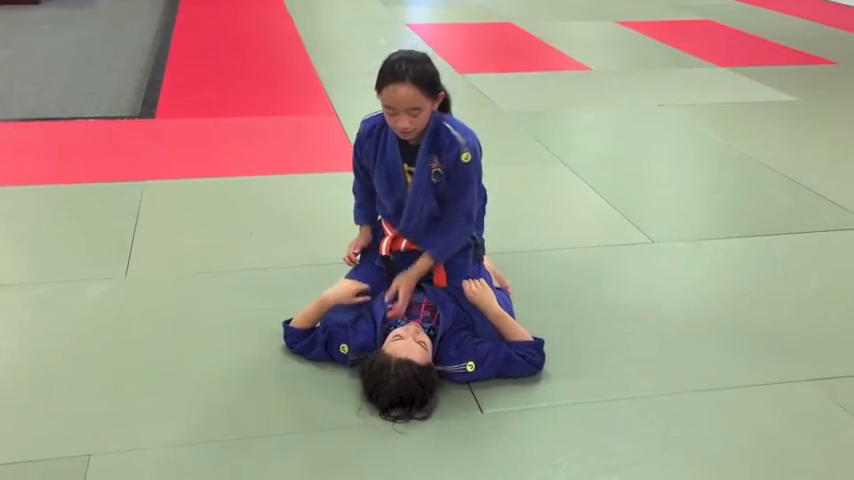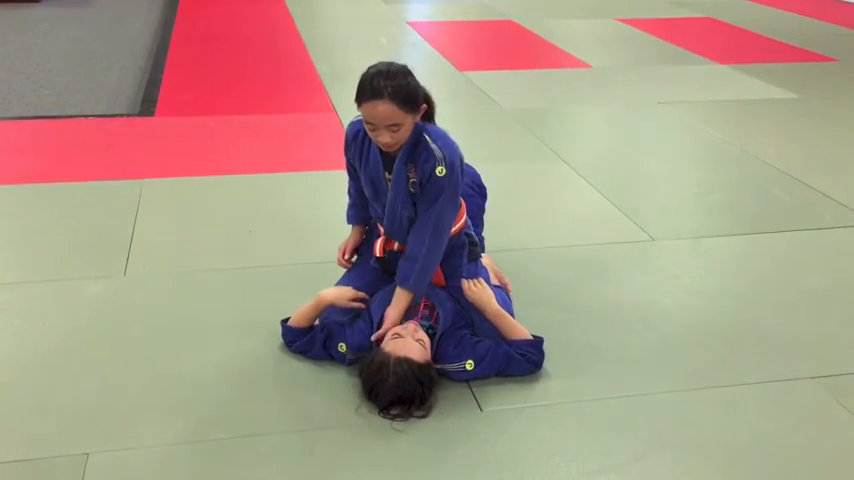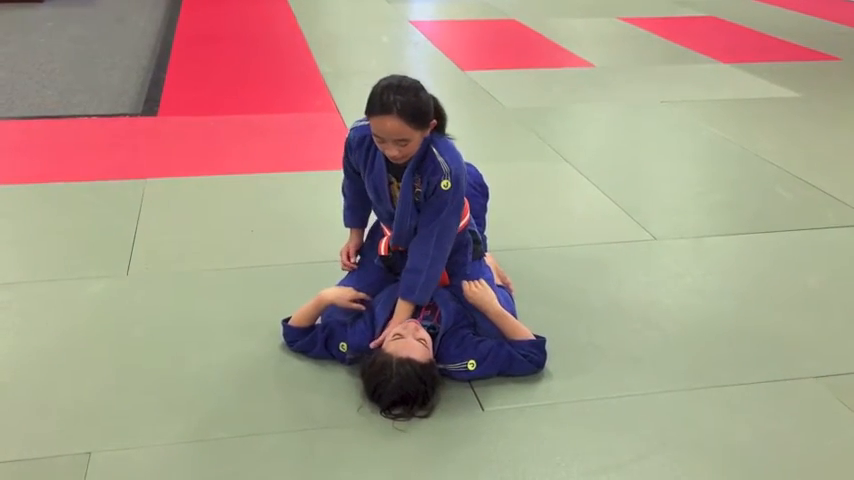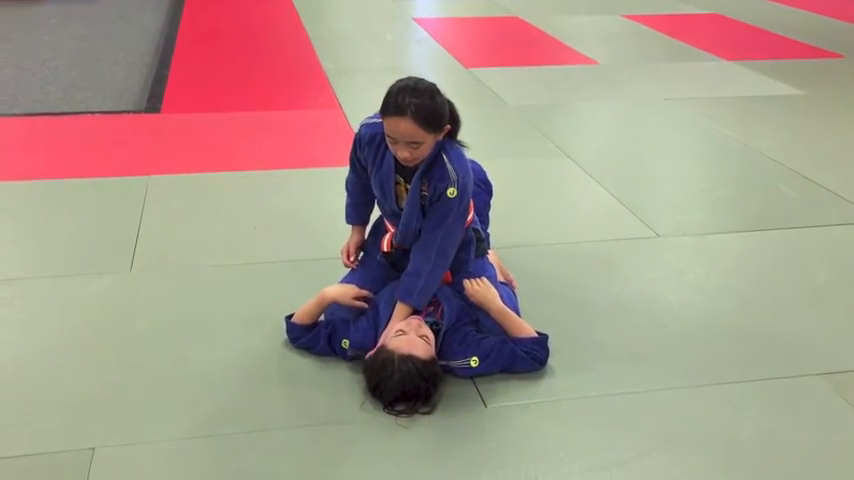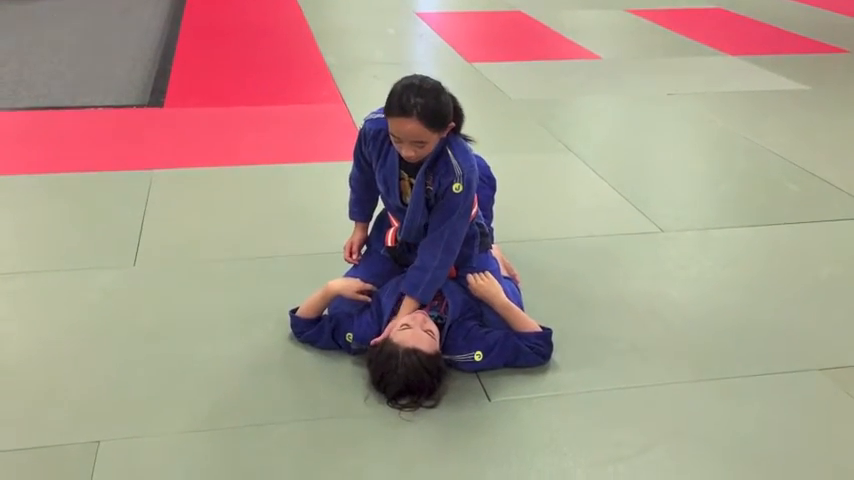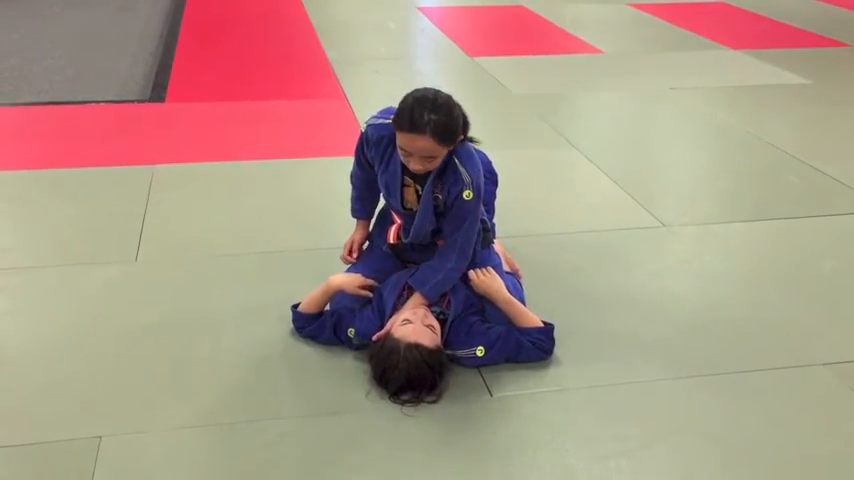
dt=0.5s
person 1, frame 1
left shoulder: (360, 343)
right shoulder: (454, 359)
left elbow: (296, 336)
right elbow: (531, 356)
left wrist: (328, 298)
right wrist: (491, 307)
person 1, frame 2
left shoulder: (358, 342)
right shoulder: (454, 357)
left elbow: (295, 335)
right elbow: (531, 355)
left wrist: (323, 298)
right wrist: (490, 306)
person 1, frame 3
left shoulder: (359, 342)
right shoulder: (455, 356)
left elbow: (296, 334)
right elbow: (533, 355)
left wrist: (324, 297)
right wrist: (492, 306)
right ankle: (485, 262)
person 1, frame 4
left shoulder: (361, 340)
right shoulder: (458, 354)
left elbow: (299, 332)
right elbow: (535, 352)
left wrist: (327, 295)
right wrist: (493, 304)
person 1, frame 5
left shoulder: (365, 333)
right shoulder: (461, 347)
left elbow: (303, 325)
right elbow: (539, 347)
left wrist: (331, 288)
right wrist: (497, 298)
person 1, frame 6
left shoulder: (366, 328)
right shoulder: (463, 343)
left elbow: (306, 320)
right elbow: (541, 342)
left wrist: (333, 283)
right wrist: (500, 294)
person 2, frame 1
left shoulder: (460, 146)
right shoulder: (371, 133)
left elbow: (456, 223)
left wrist: (414, 273)
right wrist: (364, 232)
left hip: (449, 251)
right hip: (389, 246)
left ankle: (479, 265)
person 2, frame 2
left shoulder: (441, 156)
right shoulder: (357, 136)
left elbow: (429, 236)
left wrist: (398, 306)
right wrist: (357, 231)
left hip: (443, 248)
right hip: (386, 241)
right knee: (337, 312)
left ankle: (479, 262)
person 2, frame 3
left shoulder: (446, 168)
right shoulder: (359, 138)
left elbow: (431, 246)
left wrist: (400, 318)
right wrist: (356, 235)
left hip: (446, 247)
right hip: (391, 240)
right knee: (338, 315)
left ankle: (482, 262)
person 2, frame 4
left shoulder: (454, 175)
right shoulder: (370, 135)
left elbow: (432, 253)
left wrist: (398, 322)
right wrist: (358, 231)
left hip: (449, 246)
right hip: (394, 238)
left ankle: (485, 258)
person 2, frame 5
left shoulder: (459, 169)
right shoulder: (374, 130)
left elbow: (440, 248)
left wrist: (404, 316)
right wrist: (361, 227)
left hip: (456, 241)
right hip: (397, 233)
person 2, frame 6
left shoulder: (466, 175)
right shoulder: (378, 132)
left elbow: (453, 253)
right elbow: (365, 176)
right wrist: (362, 226)
left hip: (455, 239)
right hip: (399, 231)
